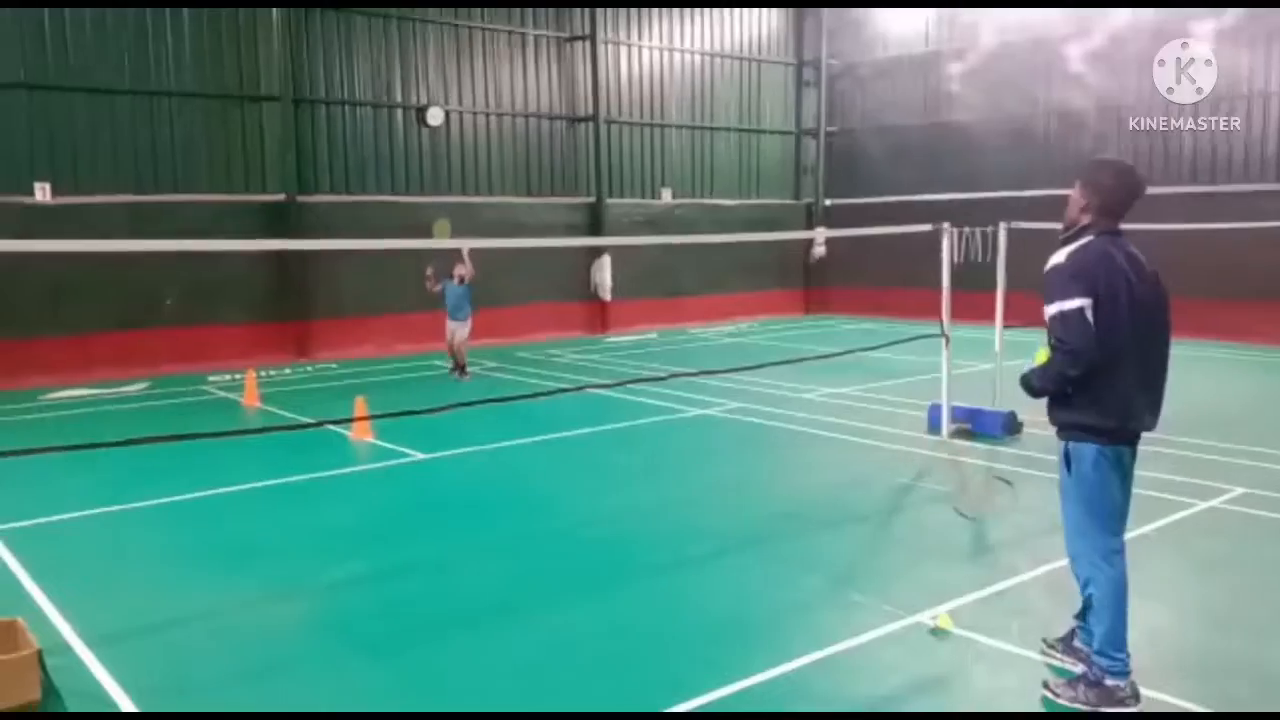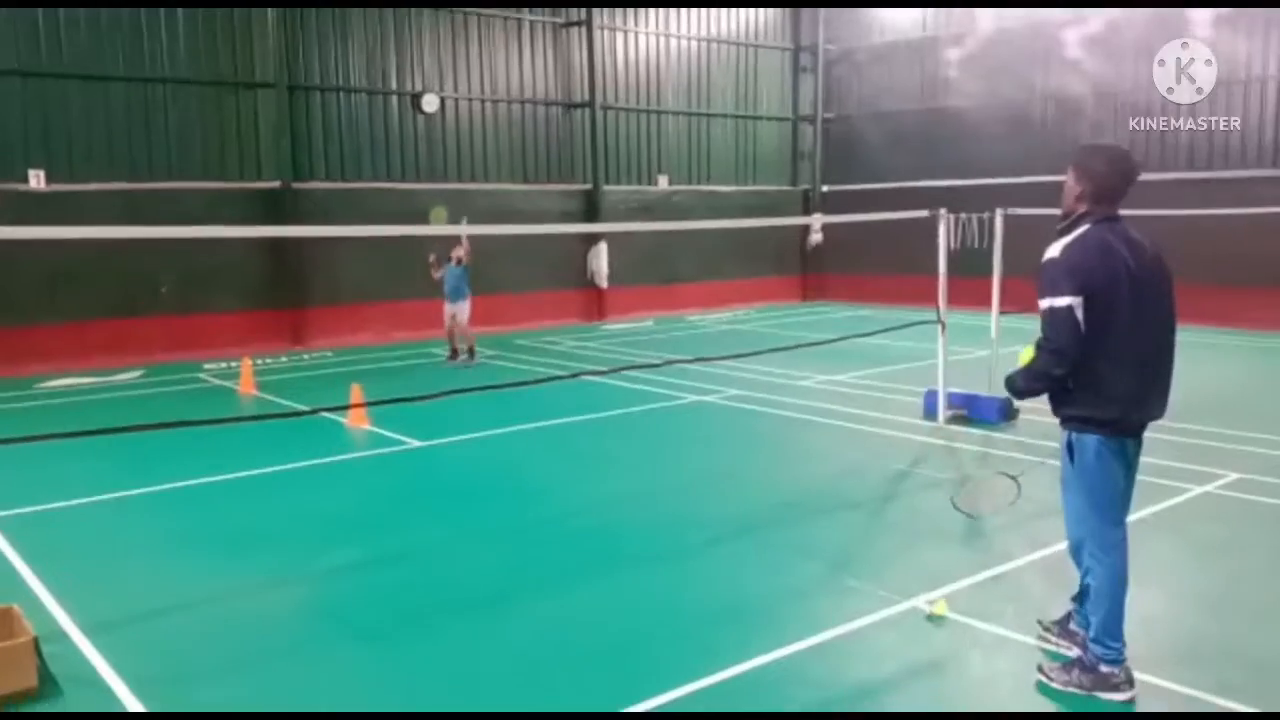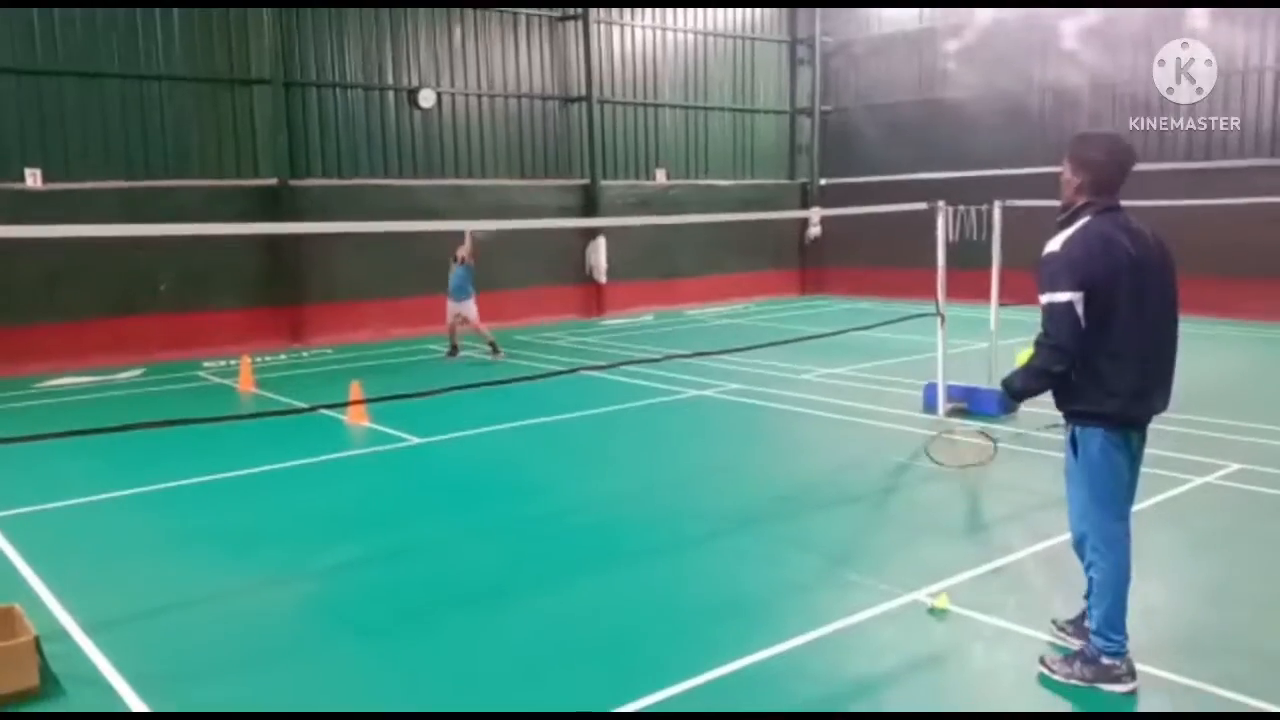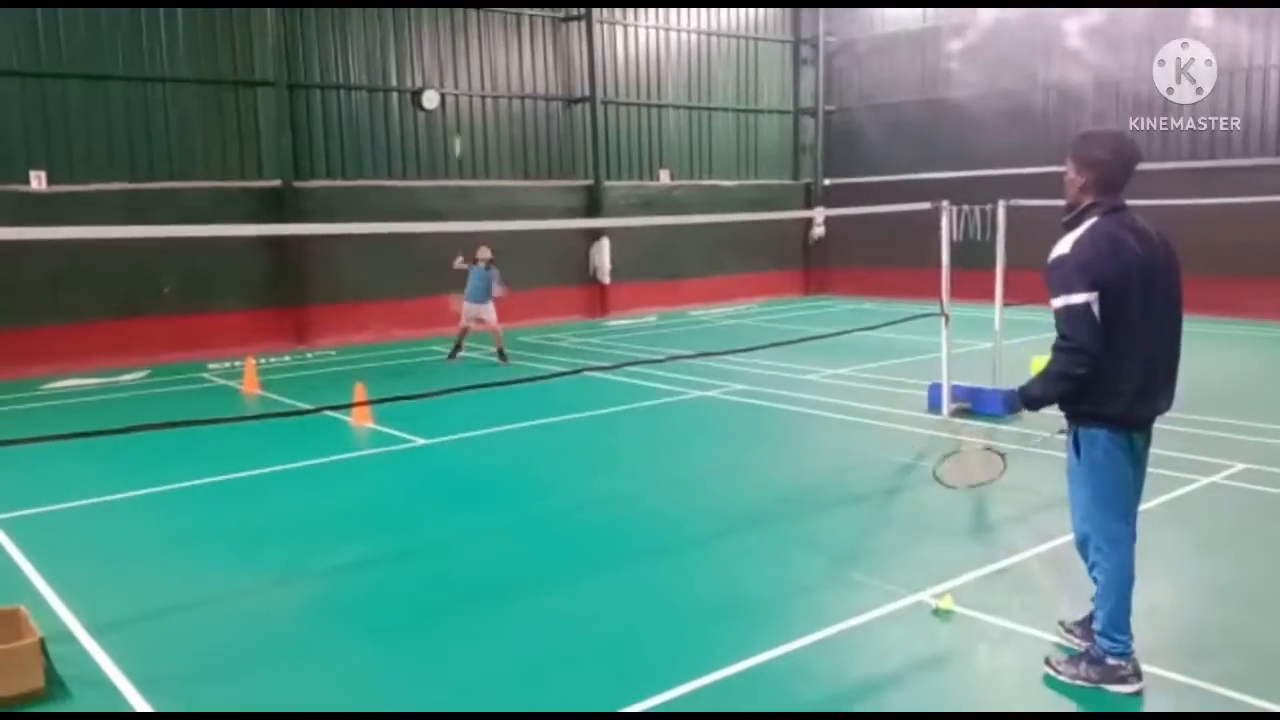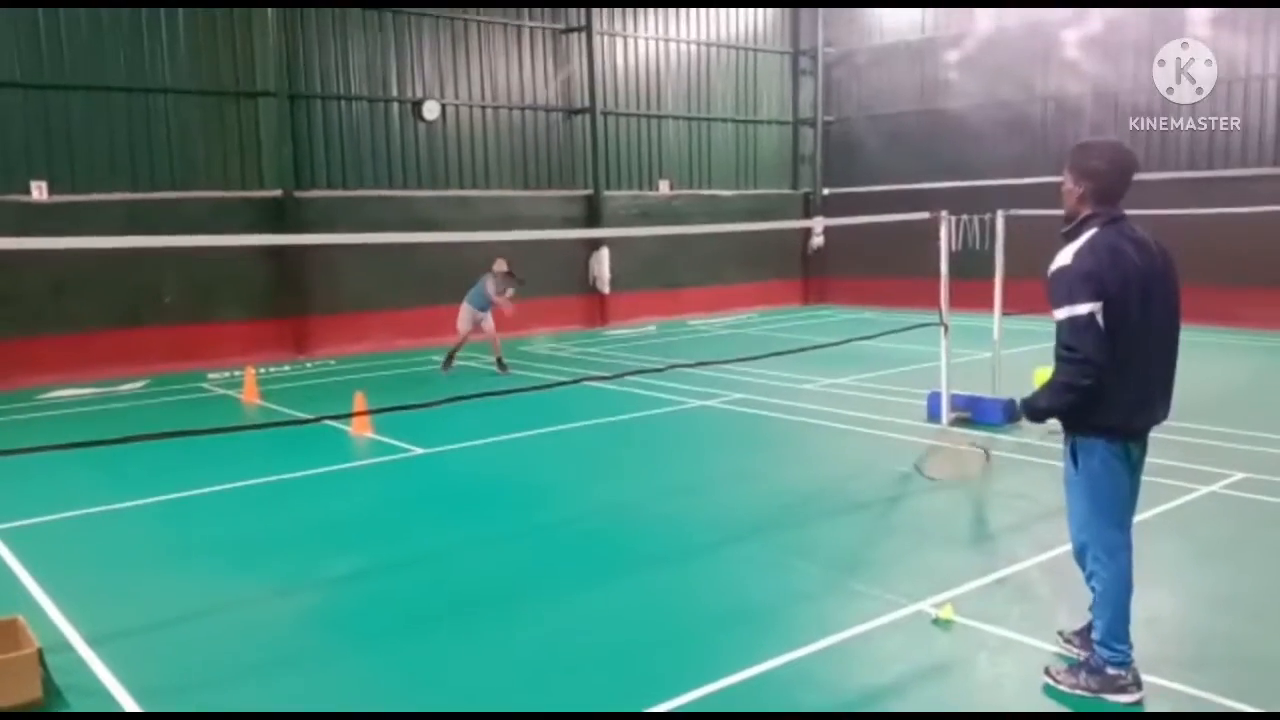
dt=0.2s
person 1, frame 1
left shoulder: (1071, 264)
right shoulder: (1139, 265)
left elbow: (1074, 354)
right elbow: (1144, 347)
left wrist: (1034, 380)
left hip: (1090, 427)
right hip: (1126, 422)
left knee: (1095, 546)
right knee: (1100, 540)
left ankle: (1111, 678)
right ankle: (1088, 638)
person 1, frame 2
left shoulder: (1069, 256)
right shoulder: (1143, 252)
left elbow: (1059, 350)
right elbow: (1151, 336)
left wrist: (1020, 381)
left hip: (1093, 417)
right hip: (1131, 410)
left knee: (1096, 534)
right knee: (1099, 528)
left ankle: (1106, 663)
right ankle: (1084, 621)
person 1, frame 3
left shoulder: (1070, 249)
right shoulder: (1148, 242)
left elbow: (1060, 346)
right elbow: (1155, 327)
left wrist: (1017, 384)
left hip: (1097, 411)
right hip: (1136, 402)
left knee: (1098, 529)
right knee: (1106, 523)
left ankle: (1108, 656)
right ankle: (1097, 620)
person 1, frame 4
left shoulder: (1078, 250)
right shoulder: (1152, 240)
left elbow: (1078, 350)
right elbow: (1156, 327)
left wrist: (1034, 393)
left hip: (1101, 413)
right hip: (1141, 405)
left knee: (1101, 530)
right knee: (1114, 525)
left ankle: (1113, 657)
right ankle: (1104, 622)
person 1, frame 5
left shoulder: (1078, 262)
right shoulder: (1150, 250)
left elbow: (1082, 360)
right elbow: (1151, 339)
left wrist: (1039, 404)
left hip: (1098, 424)
right hip: (1136, 416)
left knee: (1099, 540)
right knee: (1109, 535)
left ankle: (1112, 666)
right ankle: (1102, 632)
